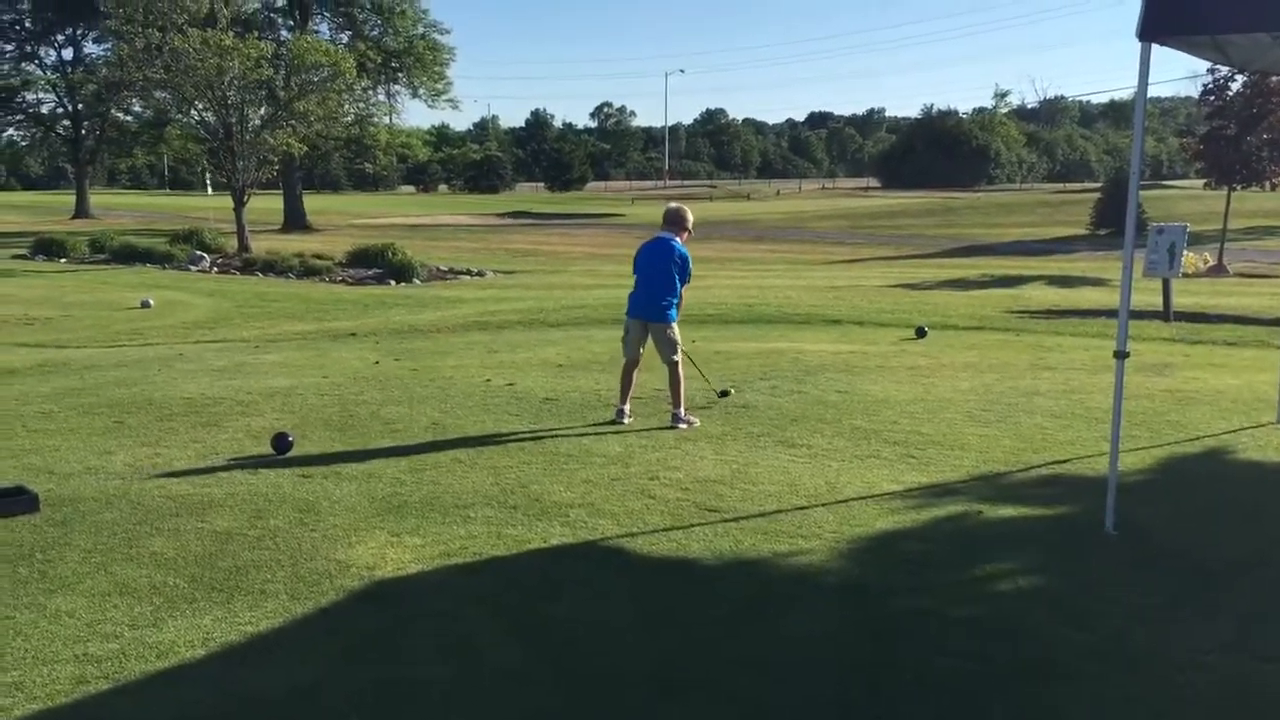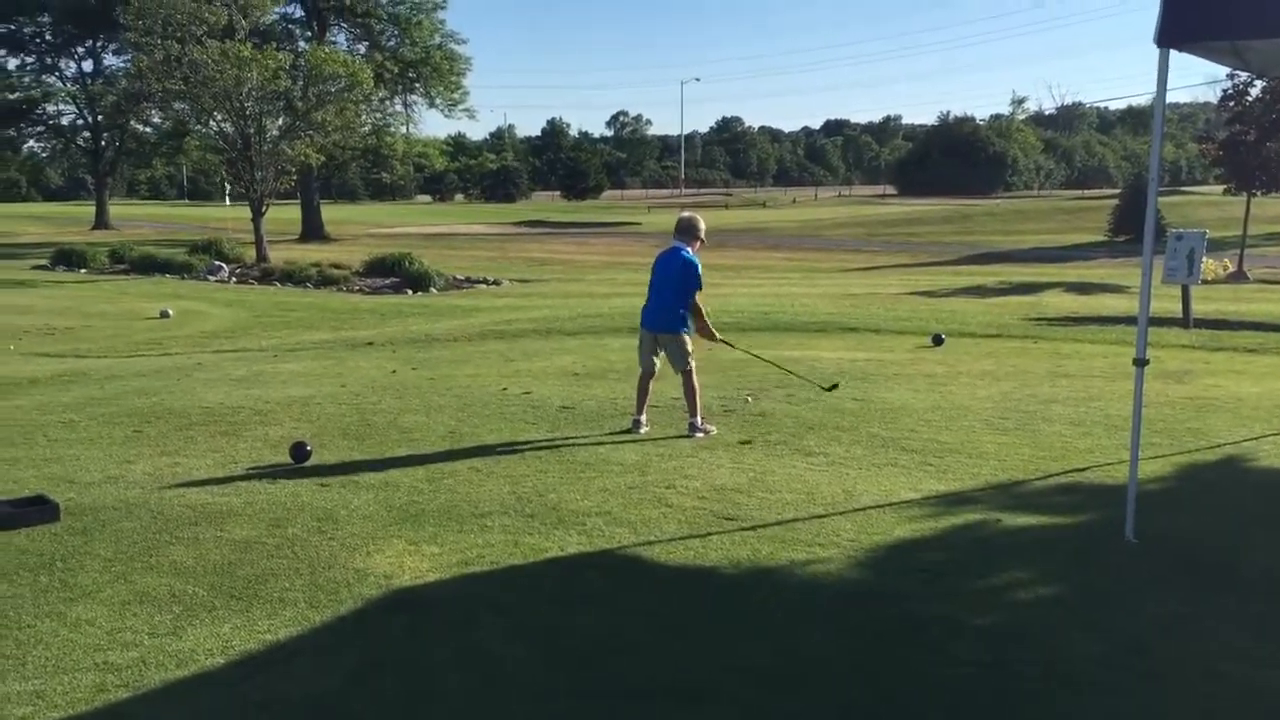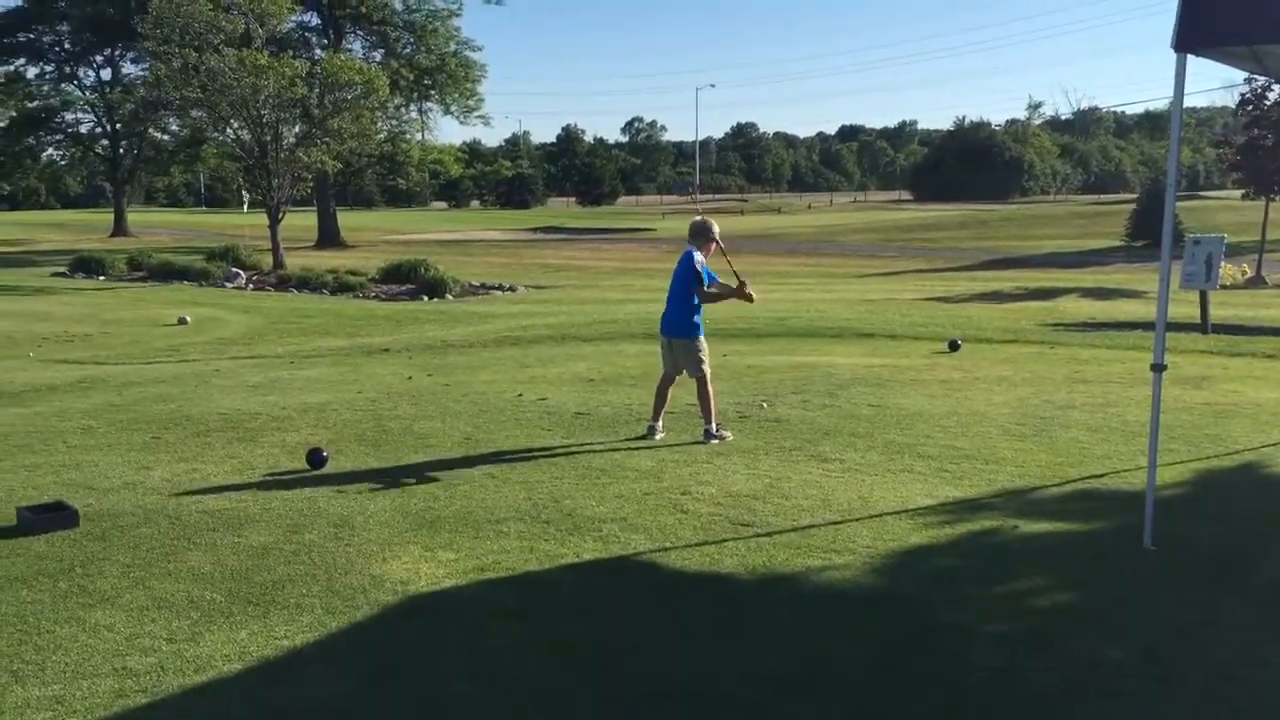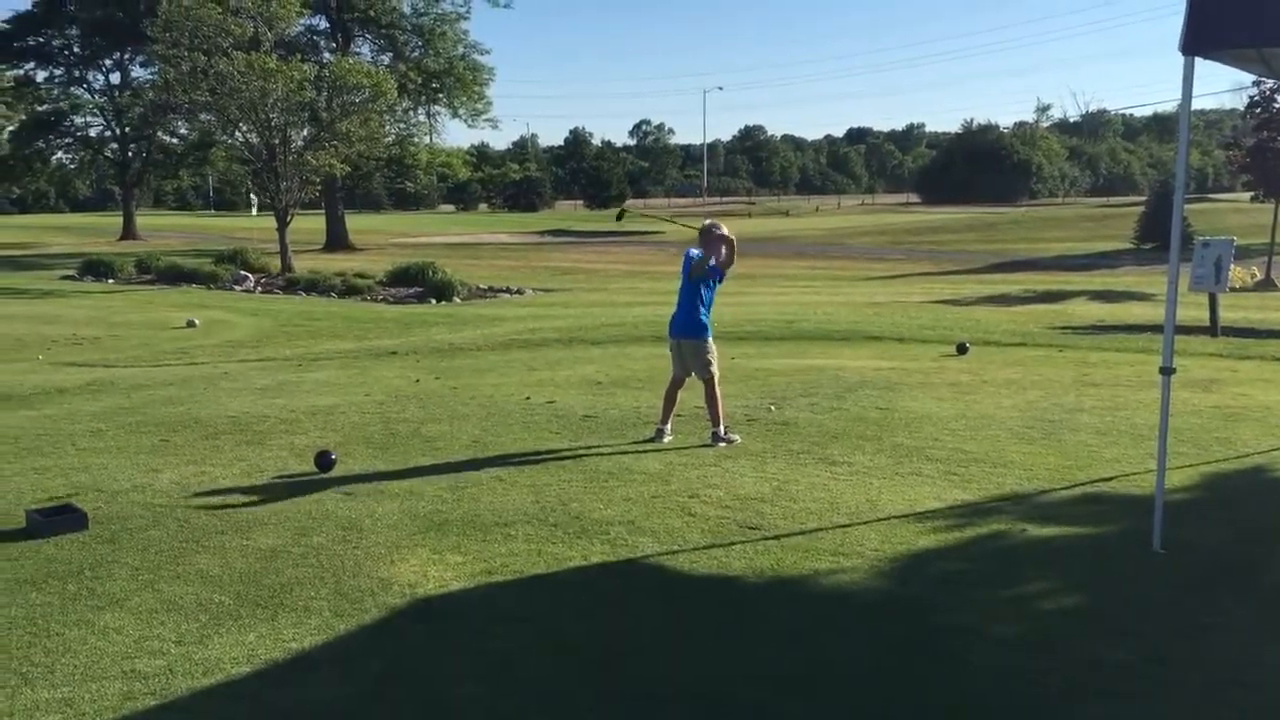
dt=0.3s
person 1, frame 1
left shoulder: (645, 248)
right shoulder: (682, 254)
left elbow: (640, 279)
right elbow: (680, 293)
right wrist: (674, 318)
left hip: (636, 311)
right hip: (663, 314)
left knee: (631, 361)
right knee: (674, 363)
left ankle: (622, 409)
right ankle: (679, 414)
person 1, frame 2
left shoulder: (661, 257)
right shoulder: (690, 262)
right elbow: (692, 302)
left wrist: (699, 324)
right wrist: (707, 328)
left hip: (649, 321)
right hip: (673, 325)
left knee: (647, 371)
right knee: (688, 372)
left ankle: (639, 419)
right ankle: (695, 422)
person 1, frame 3
left shoulder: (691, 259)
right shoulder: (692, 258)
left elbow: (717, 285)
right elbow: (704, 296)
left wrist: (739, 291)
right wrist: (734, 293)
left hip: (669, 326)
right hip: (687, 329)
left knee: (668, 376)
right knee: (702, 377)
left ankle: (655, 425)
right ankle: (712, 429)
person 1, frame 4
right shoulder: (693, 255)
left elbow: (725, 265)
right elbow: (697, 273)
left wrist: (730, 246)
right wrist: (710, 251)
left hip: (678, 329)
right hip: (695, 330)
left knee: (678, 378)
right knee: (710, 379)
left ankle: (663, 428)
right ankle: (718, 431)
